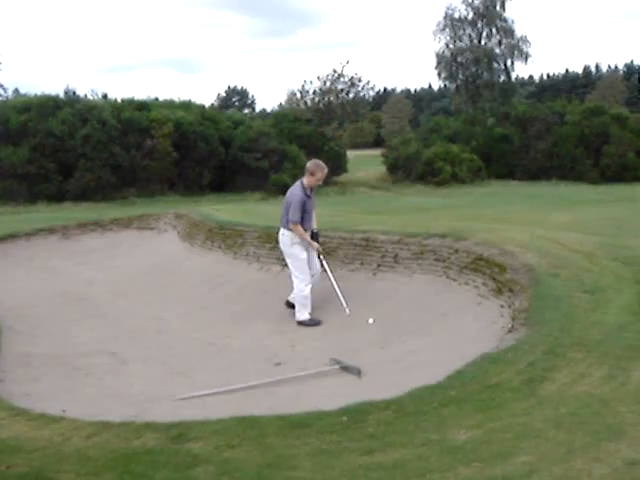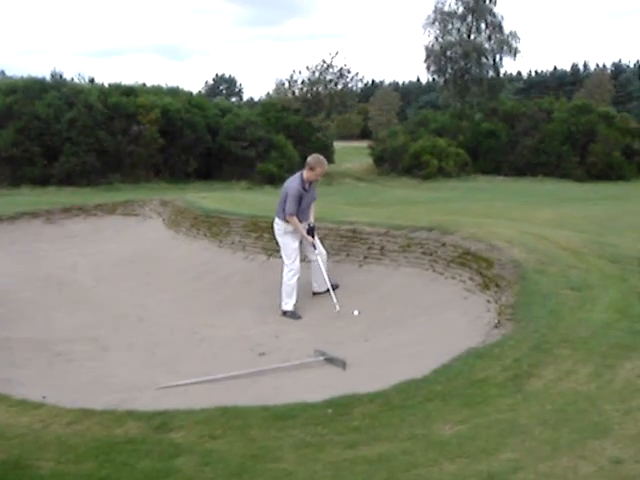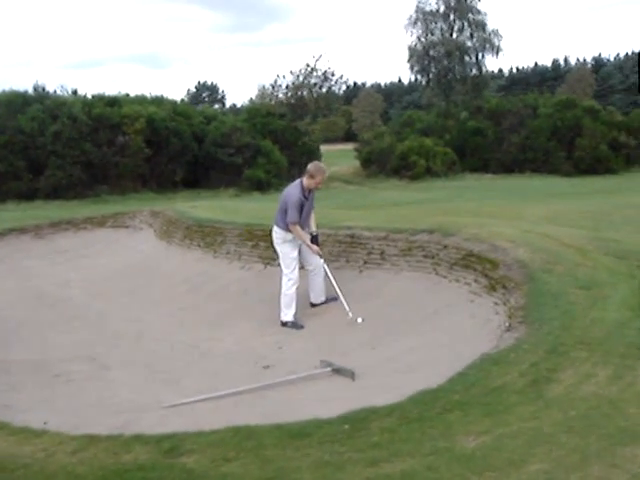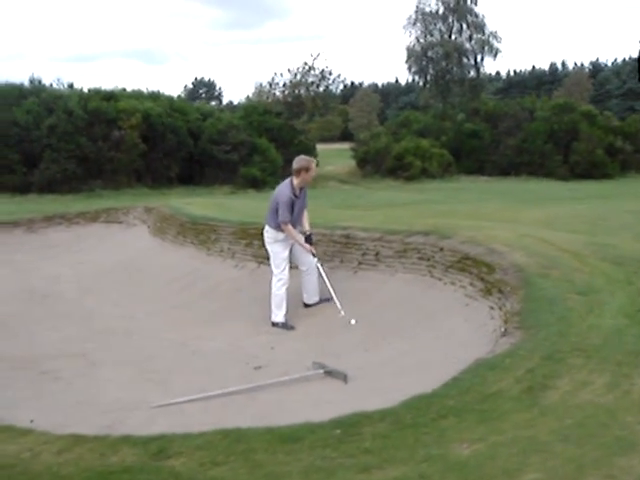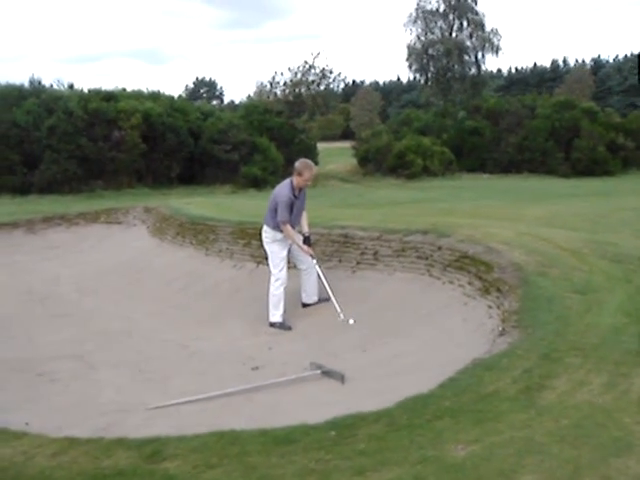
dt=0.7s
person 1, frame 1
left shoulder: (310, 189)
right shoulder: (296, 195)
right elbow: (294, 225)
left wrist: (315, 230)
right wrist: (311, 242)
left hip: (303, 235)
right hip: (291, 238)
left knee: (315, 270)
right knee: (303, 278)
left ankle: (293, 300)
right ankle: (303, 316)
person 1, frame 2
left shoulder: (311, 182)
right shoulder: (294, 187)
right elbow: (290, 217)
left wrist: (311, 224)
right wrist: (305, 236)
left hip: (303, 224)
right hip: (286, 227)
left knee: (320, 254)
right knee: (292, 267)
left ankle: (320, 287)
right ankle: (287, 307)
person 1, frame 3
left shoulder: (310, 188)
right shoulder: (294, 195)
right elbow: (292, 226)
left wrist: (314, 232)
right wrist: (310, 245)
left hip: (300, 232)
right hip: (285, 236)
left knee: (316, 265)
right knee: (291, 276)
left ankle: (317, 298)
right ankle: (287, 318)
person 1, frame 4
left shoulder: (302, 188)
right shoulder: (284, 194)
left elbow: (303, 210)
right elbow: (285, 225)
left wrist: (308, 233)
right wrist: (303, 244)
left hip: (293, 232)
right hip: (276, 235)
left knee: (309, 265)
right knee: (282, 276)
left ankle: (311, 299)
right ankle: (277, 318)
person 1, frame 5
left shoulder: (301, 188)
right shoulder: (284, 194)
left elbow: (302, 211)
right elbow: (283, 225)
left wrist: (306, 234)
right wrist: (301, 246)
left hip: (290, 231)
right hip: (275, 235)
left knee: (308, 264)
right knee: (280, 276)
left ankle: (309, 299)
right ankle: (275, 318)
